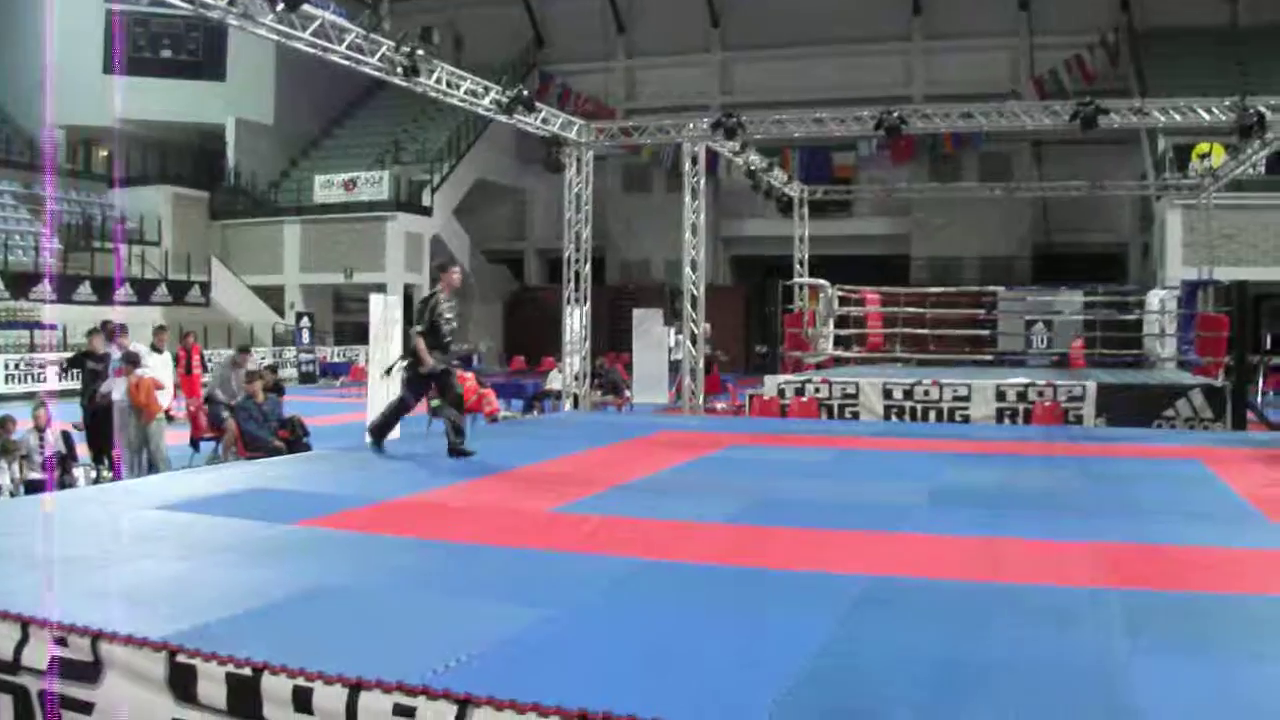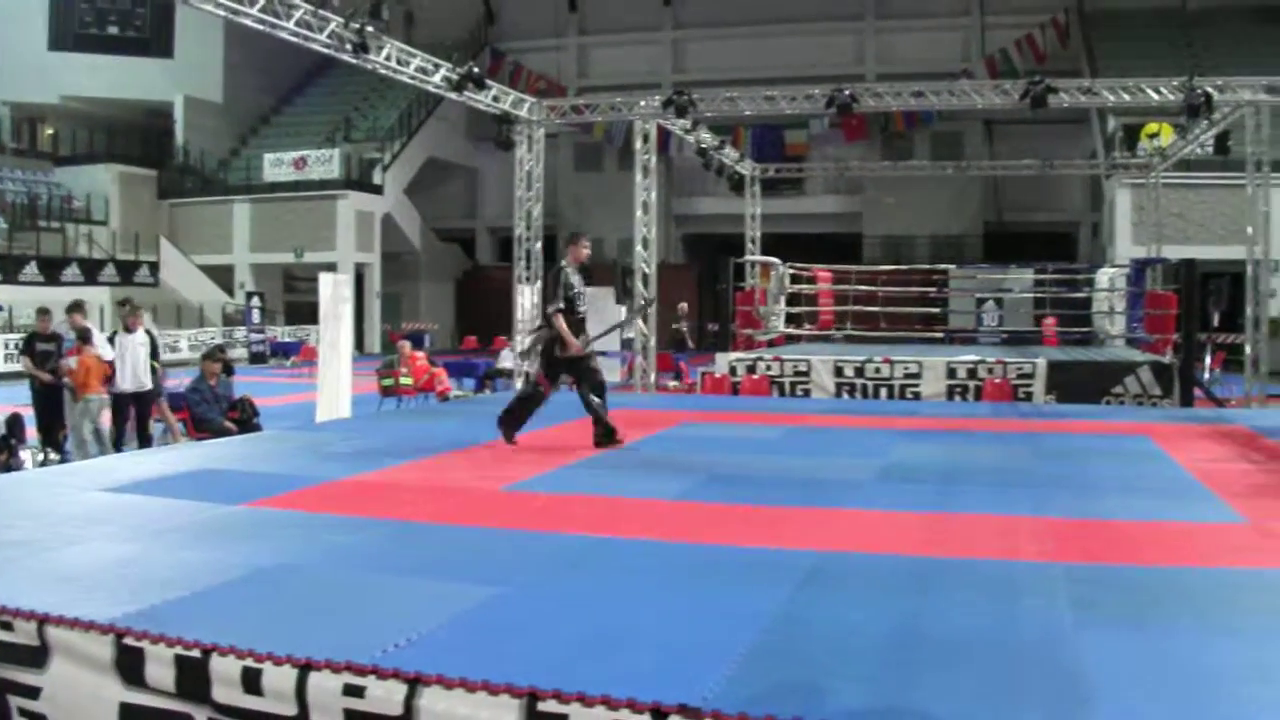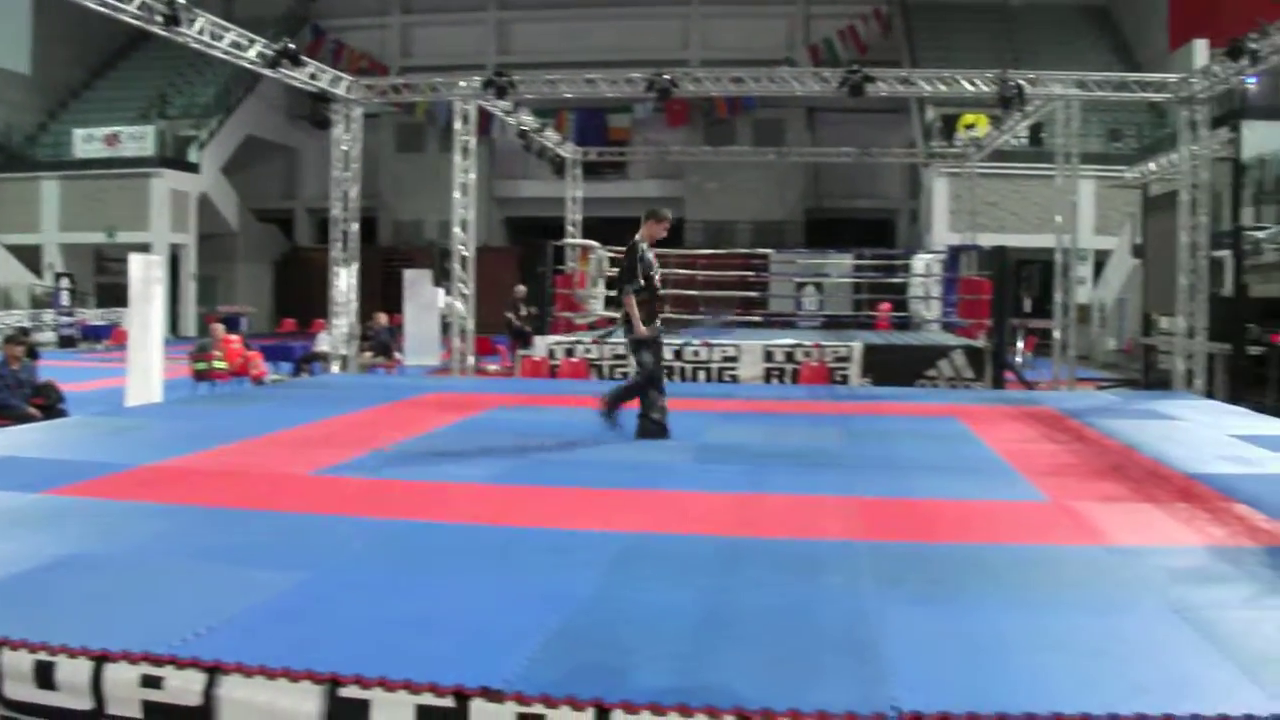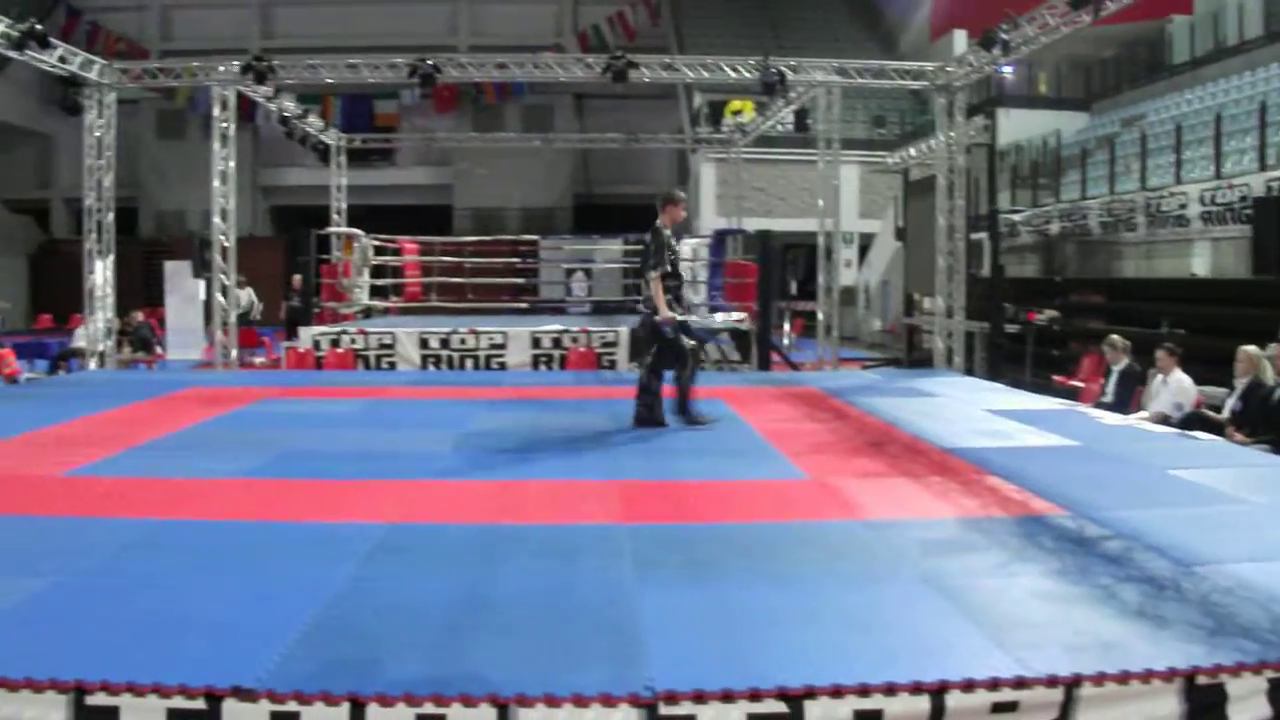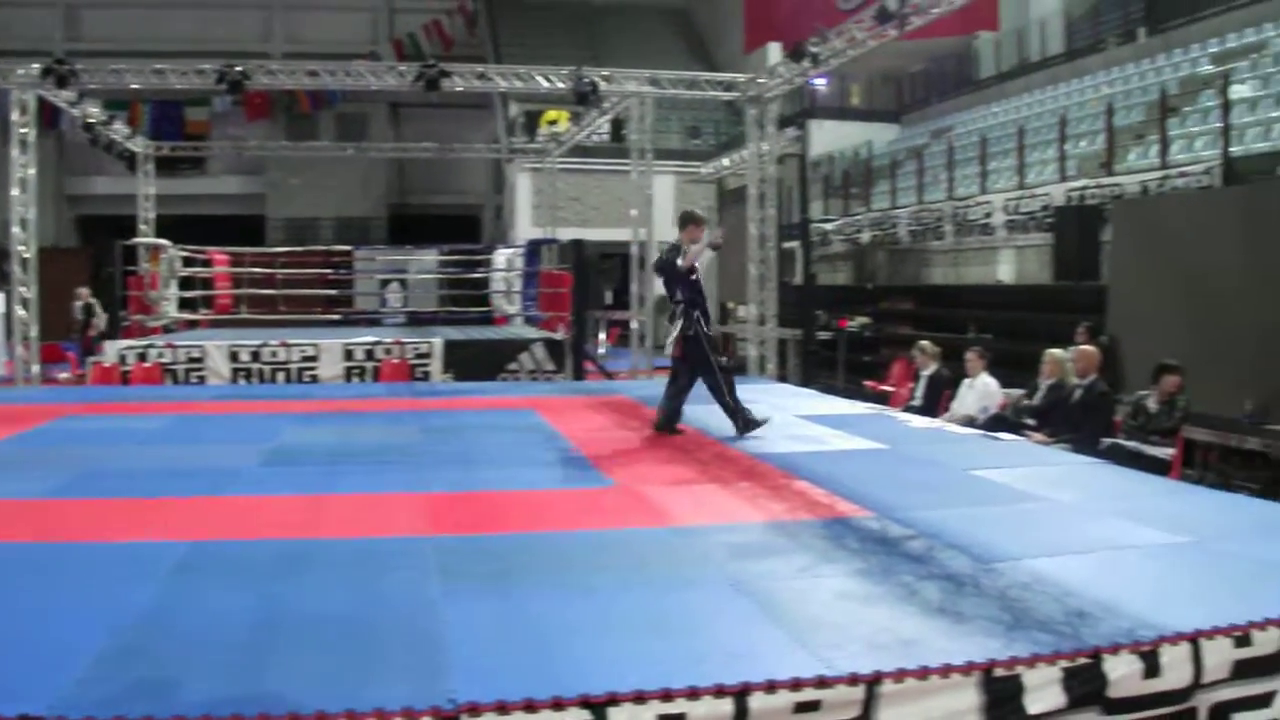
dt=1s
person 1, frame 1
left shoulder: (452, 301)
right shoulder: (431, 301)
right elbow: (416, 333)
right wrist: (427, 359)
left hip: (443, 360)
right hip: (425, 359)
left knee: (455, 399)
right knee: (407, 401)
left ankle: (456, 445)
right ankle: (378, 431)
person 1, frame 2
left shoulder: (576, 274)
right shoulder: (559, 274)
right elbow: (553, 312)
right wrist: (570, 341)
left hip: (577, 342)
right hip: (560, 344)
left knee: (594, 384)
right knee: (540, 387)
left ankle: (605, 435)
right ankle: (509, 423)
person 1, frame 3
left shoulder: (646, 249)
right shoulder: (636, 251)
right elbow: (629, 292)
right wrist: (638, 324)
left hip: (648, 321)
right hip: (638, 322)
left knee: (654, 373)
right knee: (649, 371)
left ankle: (652, 424)
right ankle: (611, 403)
person 1, frame 4
left shoulder: (663, 236)
right shoulder: (660, 238)
right elbow: (653, 276)
right wrist: (662, 308)
left hip: (666, 308)
right hip: (664, 309)
left knee: (654, 363)
right knee: (687, 355)
left ankle: (647, 414)
right ankle: (684, 408)
person 1, frame 5
left shoulder: (671, 252)
right shoulder: (679, 251)
right elbow: (683, 266)
right wrist: (704, 245)
left hip: (683, 319)
right hip: (692, 319)
left knee: (683, 373)
right knee: (716, 369)
left ankle: (666, 420)
right ankle: (742, 420)
